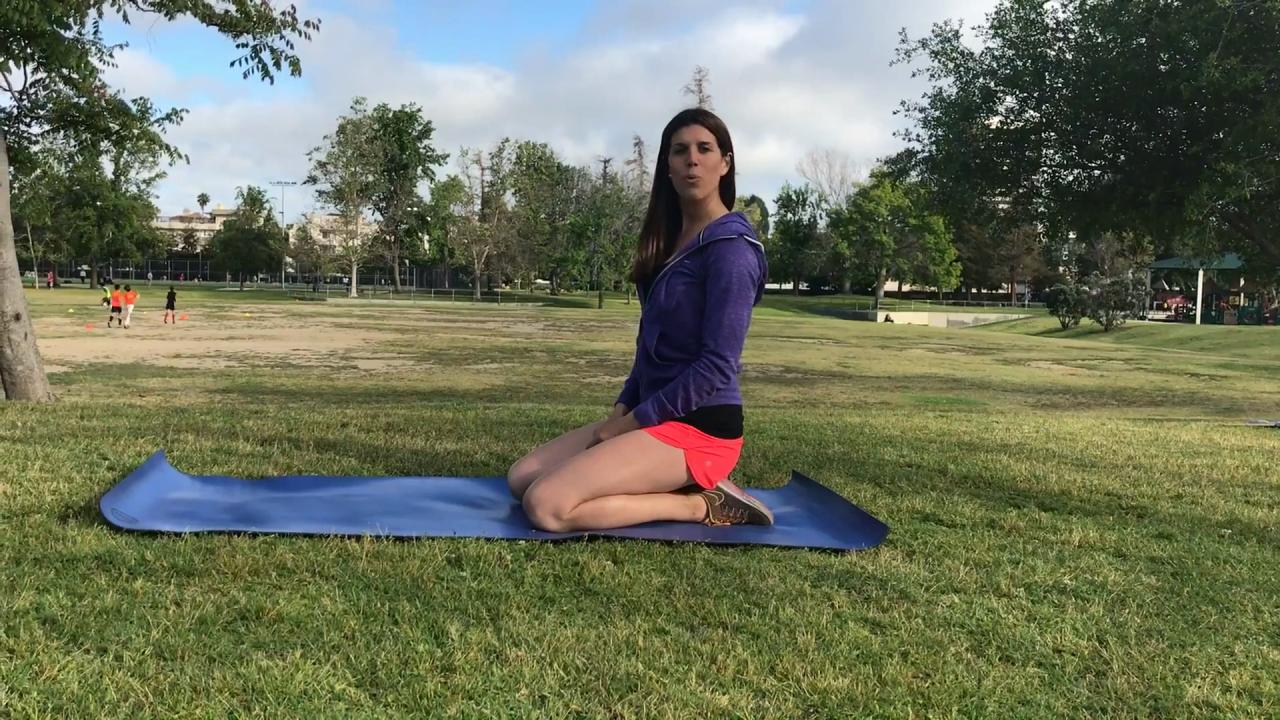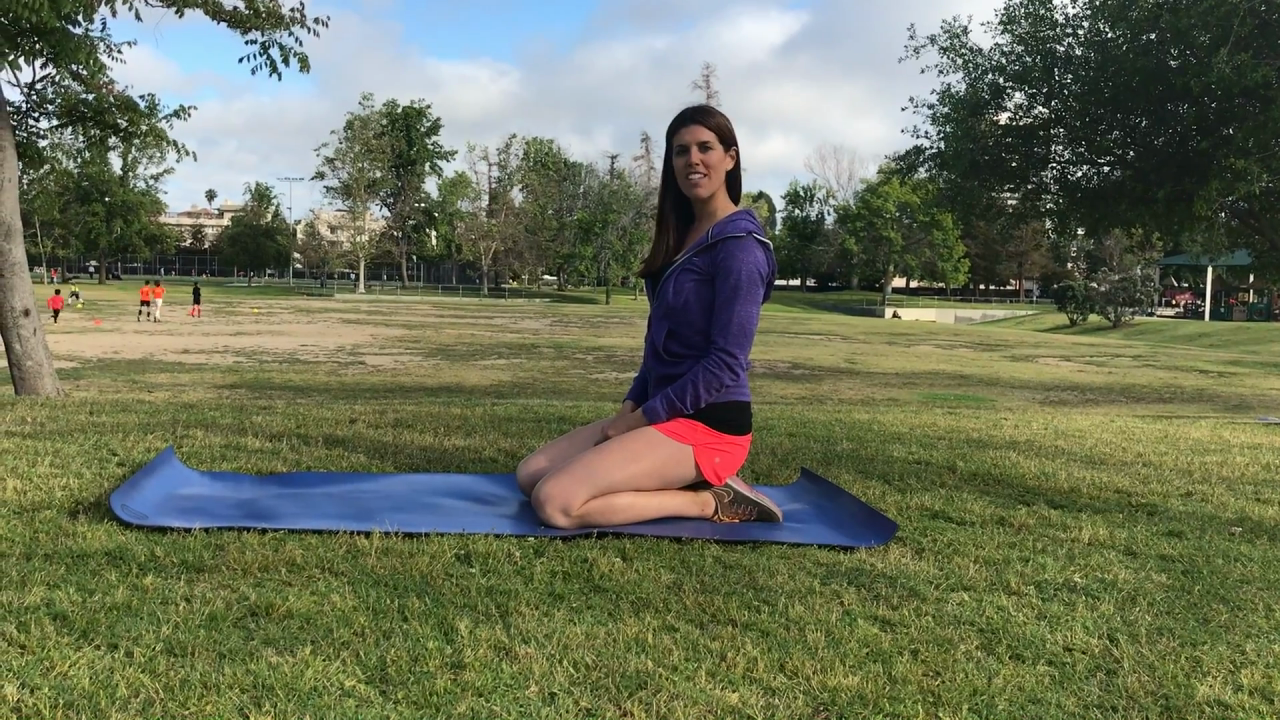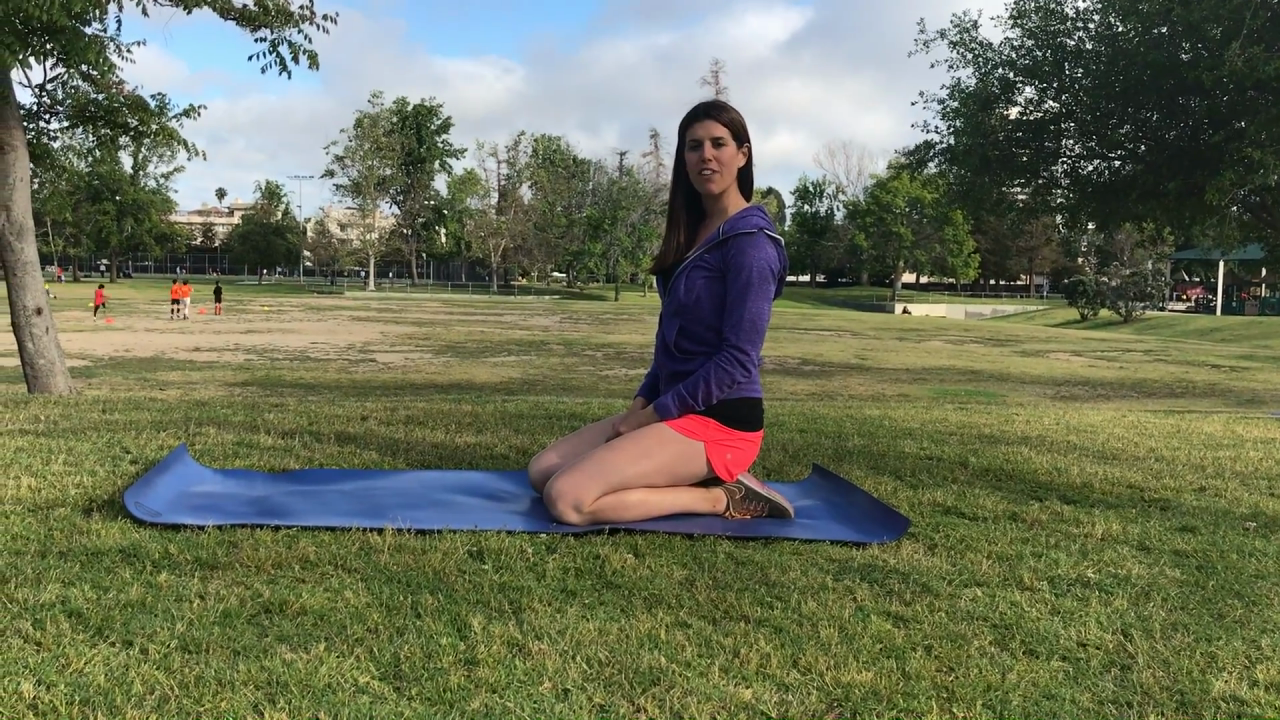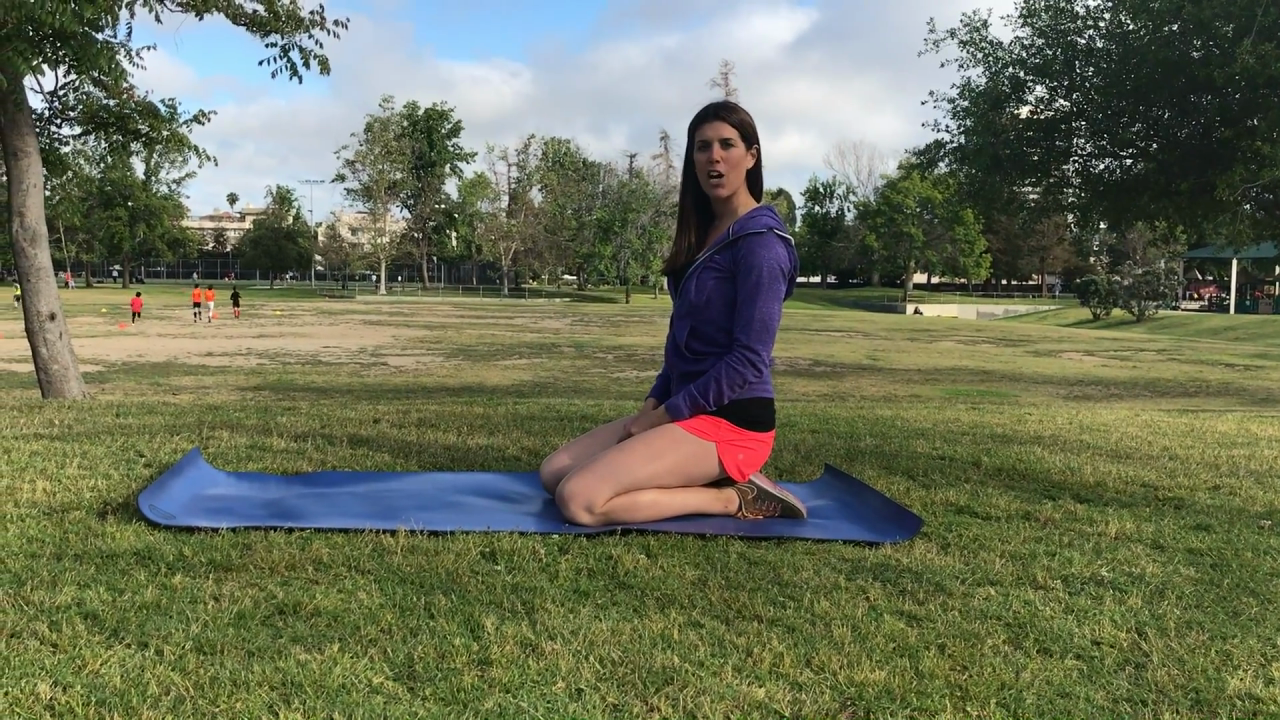
dt=0.7s
person 1, frame 1
left shoulder: (730, 247)
right shoulder: (671, 239)
left elbow: (717, 365)
left wrist: (632, 421)
right wrist: (621, 408)
left hip: (699, 426)
right hip: (657, 413)
left knee: (545, 505)
right knee: (521, 477)
left ankle: (701, 504)
right ankle: (683, 488)
person 1, frame 2
left shoulder: (739, 245)
right shoulder: (682, 235)
left elbow: (726, 363)
left wrist: (640, 418)
right wrist: (630, 405)
left hip: (708, 422)
right hip: (665, 409)
left knee: (554, 502)
right knee: (530, 474)
left ankle: (710, 501)
right ankle: (699, 484)
person 1, frame 3
left shoulder: (750, 242)
right shoulder: (692, 231)
left elbow: (738, 360)
left wrist: (651, 415)
right wrist: (641, 402)
left hip: (719, 419)
right hip: (676, 406)
left knee: (566, 498)
right knee: (542, 470)
left ankle: (721, 497)
right ankle: (706, 480)
person 1, frame 4
left shoulder: (759, 242)
right shoulder: (702, 232)
left elbow: (748, 360)
left wrist: (662, 416)
right wrist: (652, 403)
left hip: (731, 419)
right hip: (687, 406)
left knee: (578, 499)
right knee: (554, 472)
left ankle: (733, 497)
right ankle: (721, 481)
